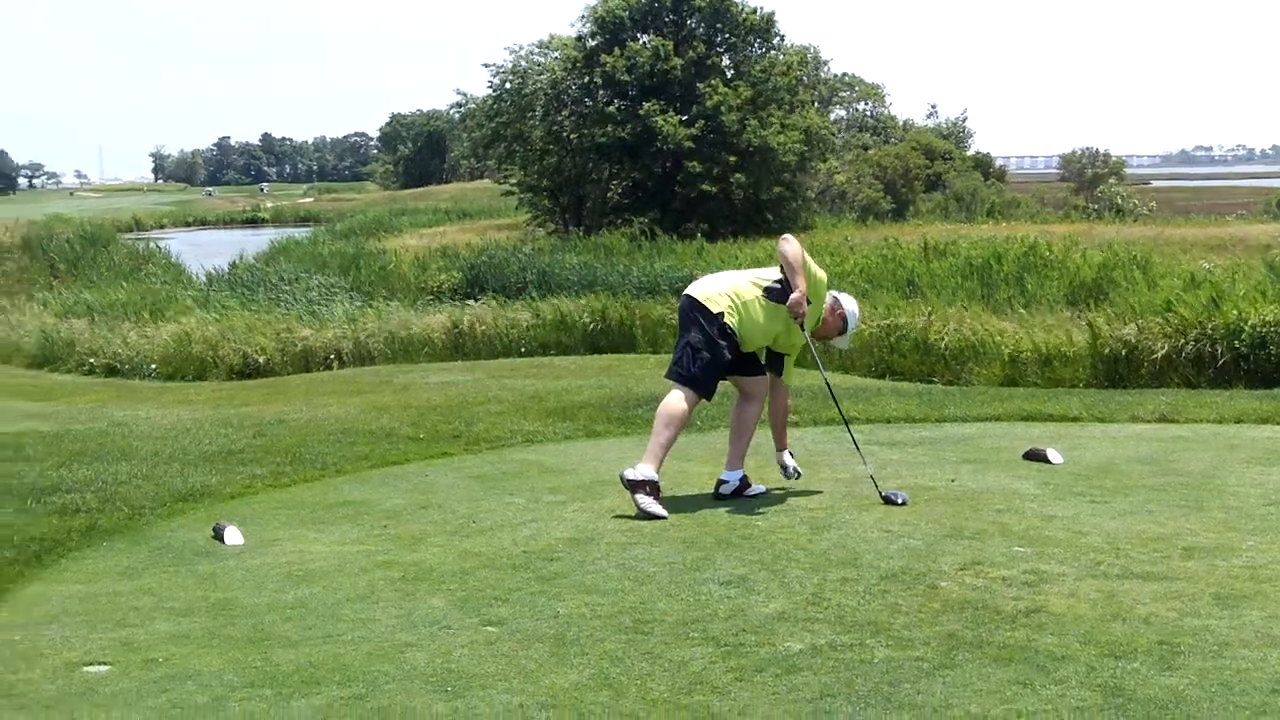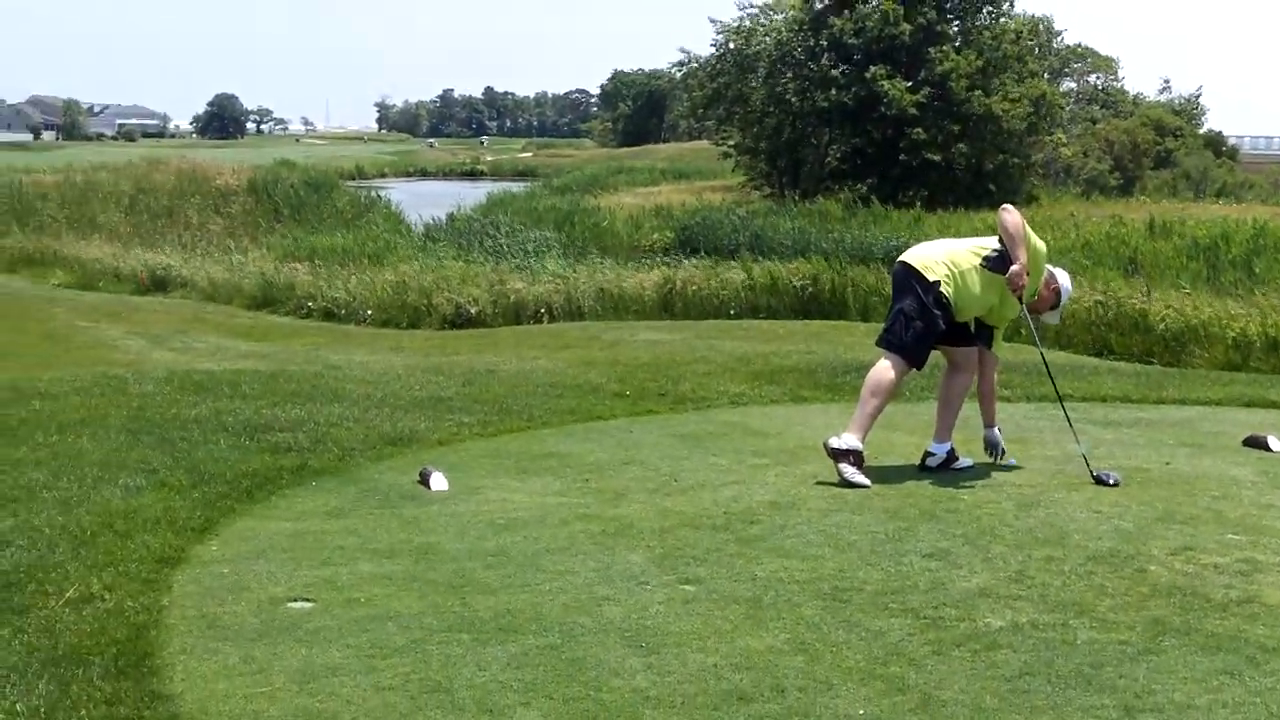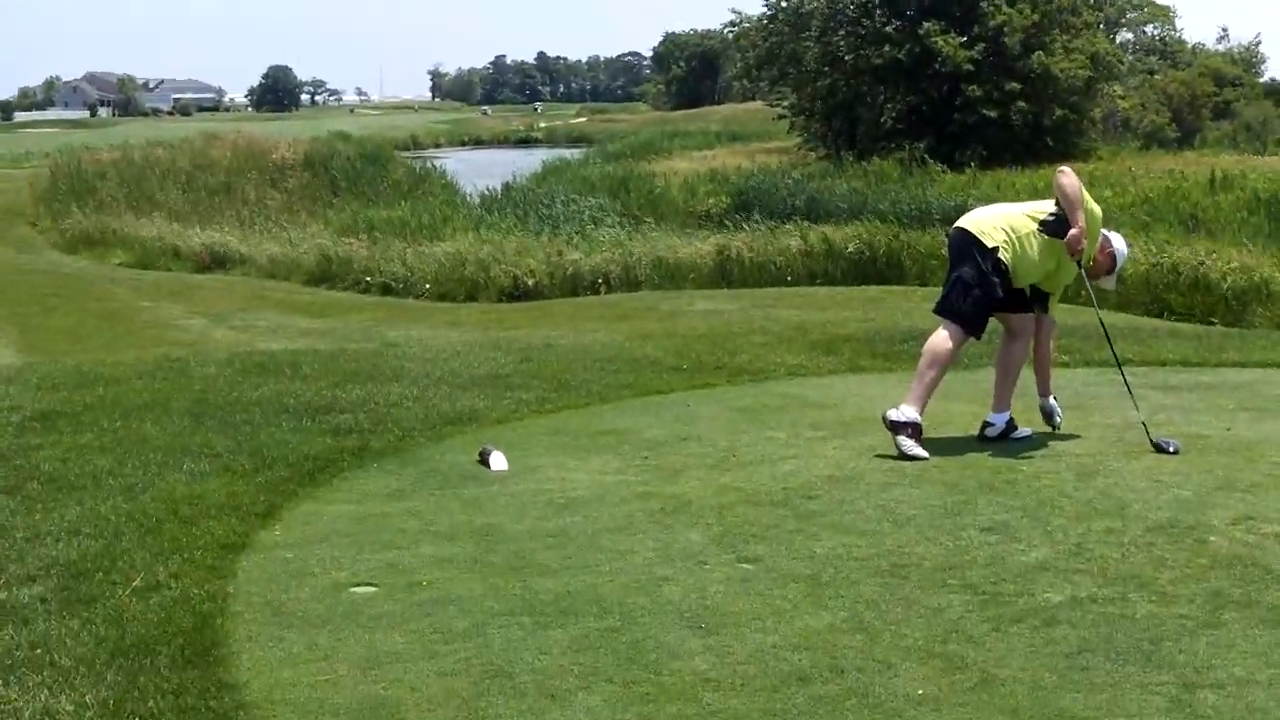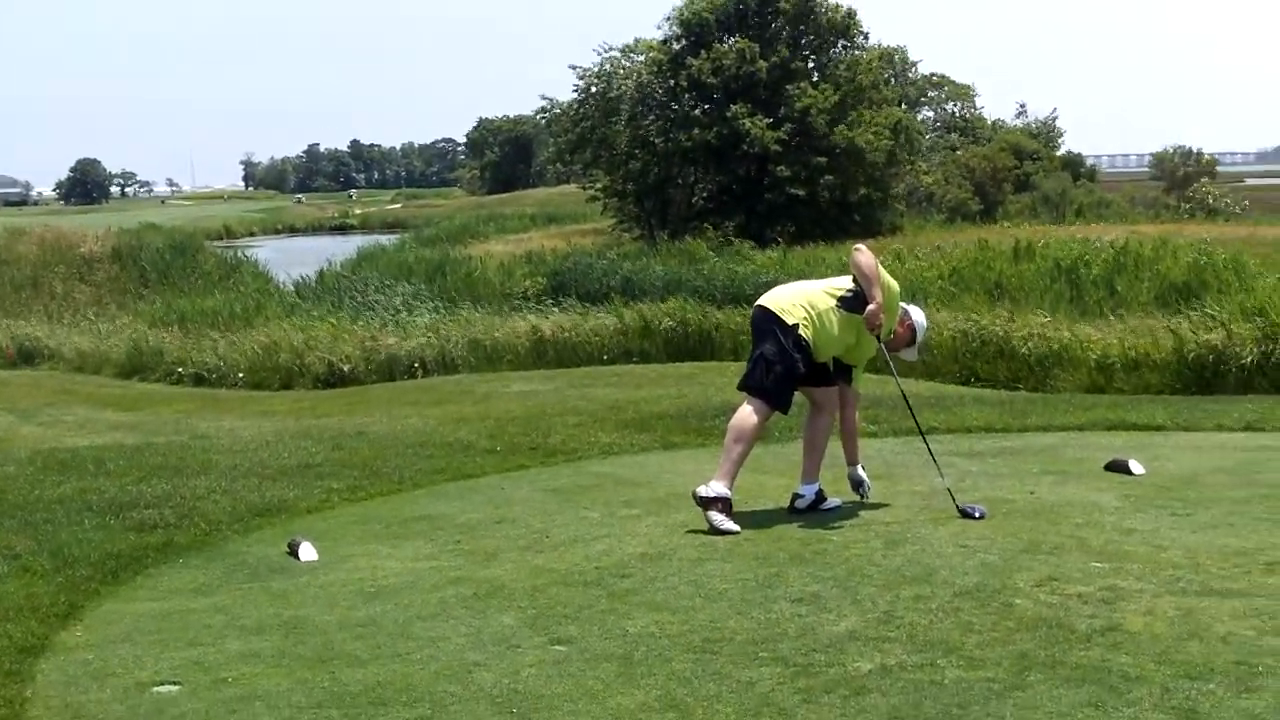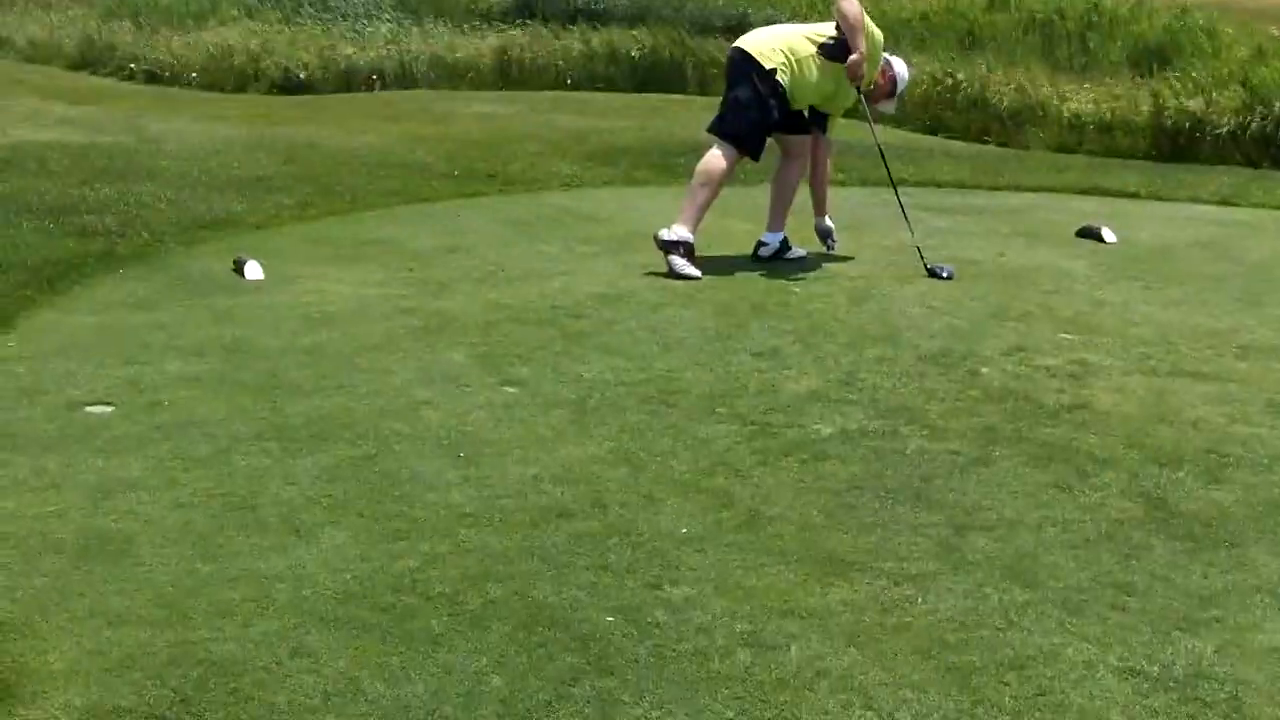
dt=1s
person 1, frame 1
left shoulder: (791, 338)
right shoulder: (817, 284)
left elbow: (779, 396)
right elbow: (786, 241)
left wrist: (782, 451)
right wrist: (799, 291)
right hip: (711, 305)
left knee: (756, 388)
right knee: (689, 391)
left ankle: (732, 479)
right ankle: (644, 476)
person 1, frame 2
left shoulder: (1002, 310)
right shoulder: (1036, 256)
left elbow: (986, 371)
right elbow: (1007, 211)
left wrist: (991, 429)
right wrist: (1020, 264)
right hip: (927, 273)
left knee: (966, 360)
right knee: (899, 360)
left ankle: (939, 451)
right ankle: (848, 446)
person 1, frame 3
left shoulder: (1060, 272)
right shoulder: (1092, 218)
left elbow: (1042, 336)
right elbow: (1063, 173)
left wrist: (1046, 397)
right wrist: (1078, 227)
right hip: (983, 238)
left knee: (1023, 327)
right knee: (957, 328)
left ankle: (998, 421)
right ankle: (906, 417)
person 1, frame 4
left shoulder: (863, 345)
right shoulder: (891, 295)
left elbow: (847, 409)
right elbow: (859, 251)
left wrist: (854, 467)
right wrist: (875, 302)
right hip: (785, 315)
left knee: (827, 401)
right knee: (761, 404)
left ankle: (808, 492)
right ankle: (716, 492)
person 1, frame 5
left shoulder: (841, 95)
right shoulder: (873, 44)
left elbow: (819, 159)
left wrist: (822, 218)
right wrist: (859, 52)
right hip: (763, 60)
left knee: (799, 149)
right knee: (731, 149)
left ankle: (772, 241)
right ankle: (679, 237)
